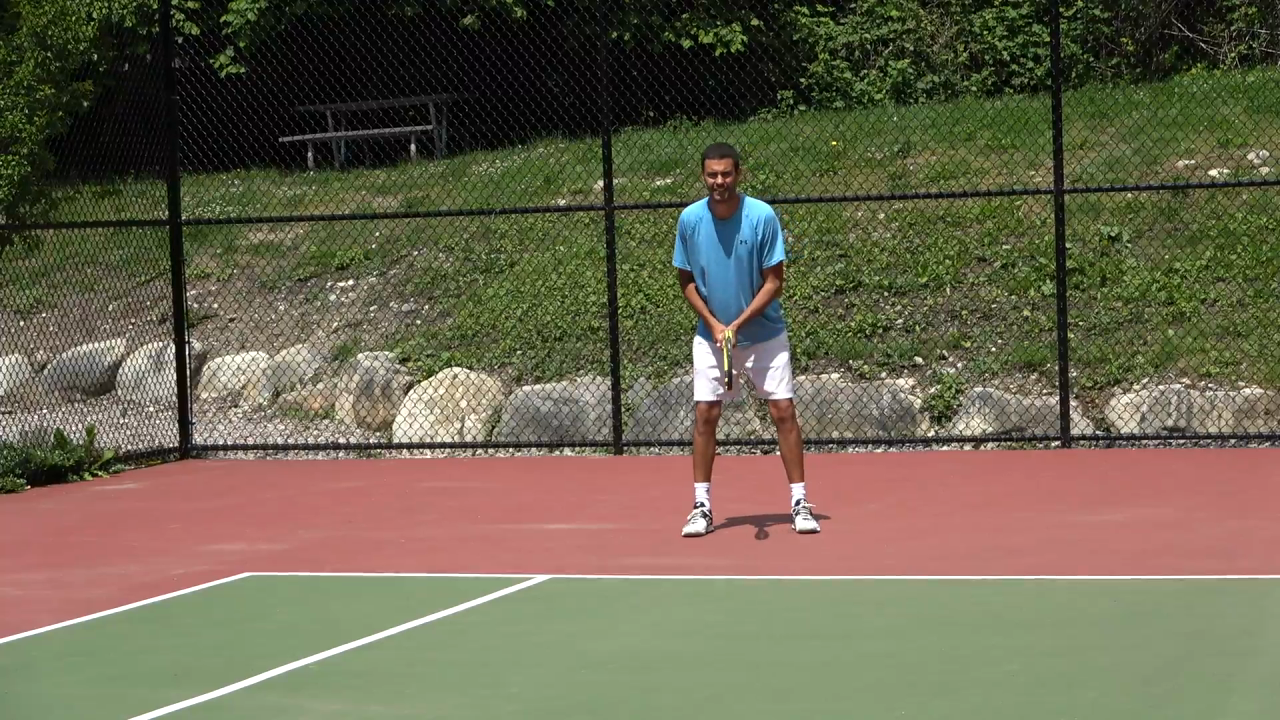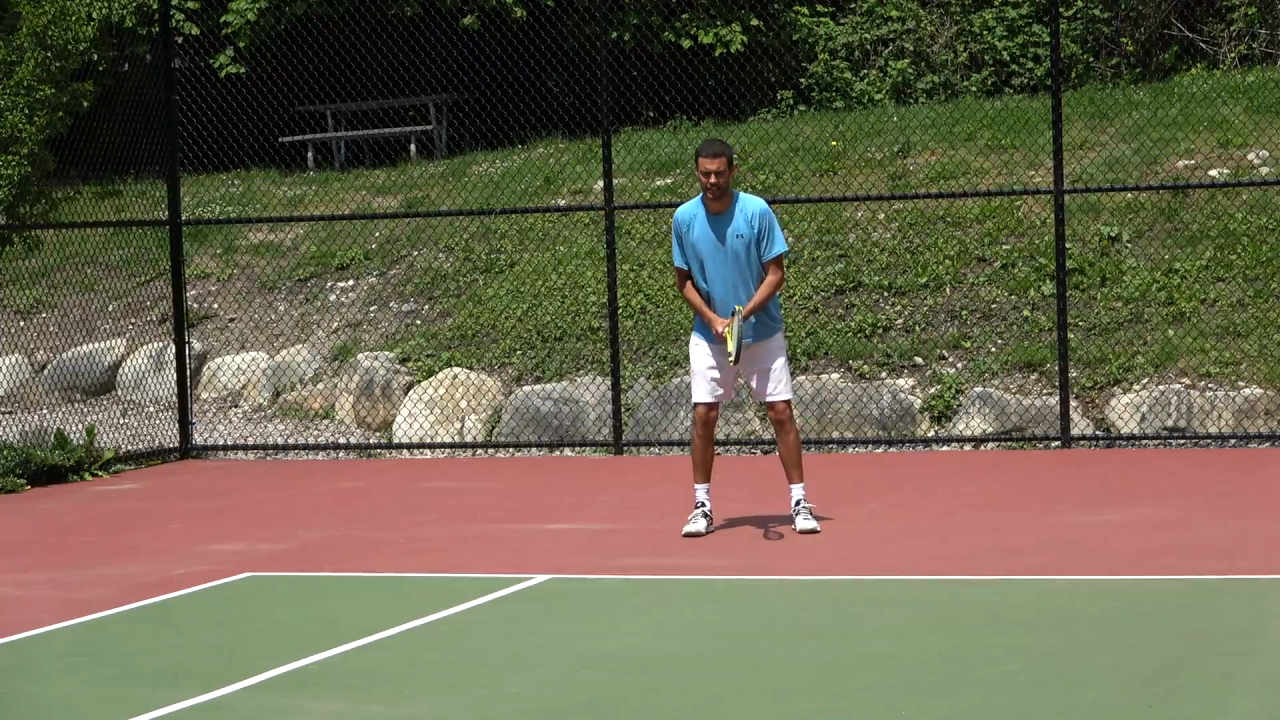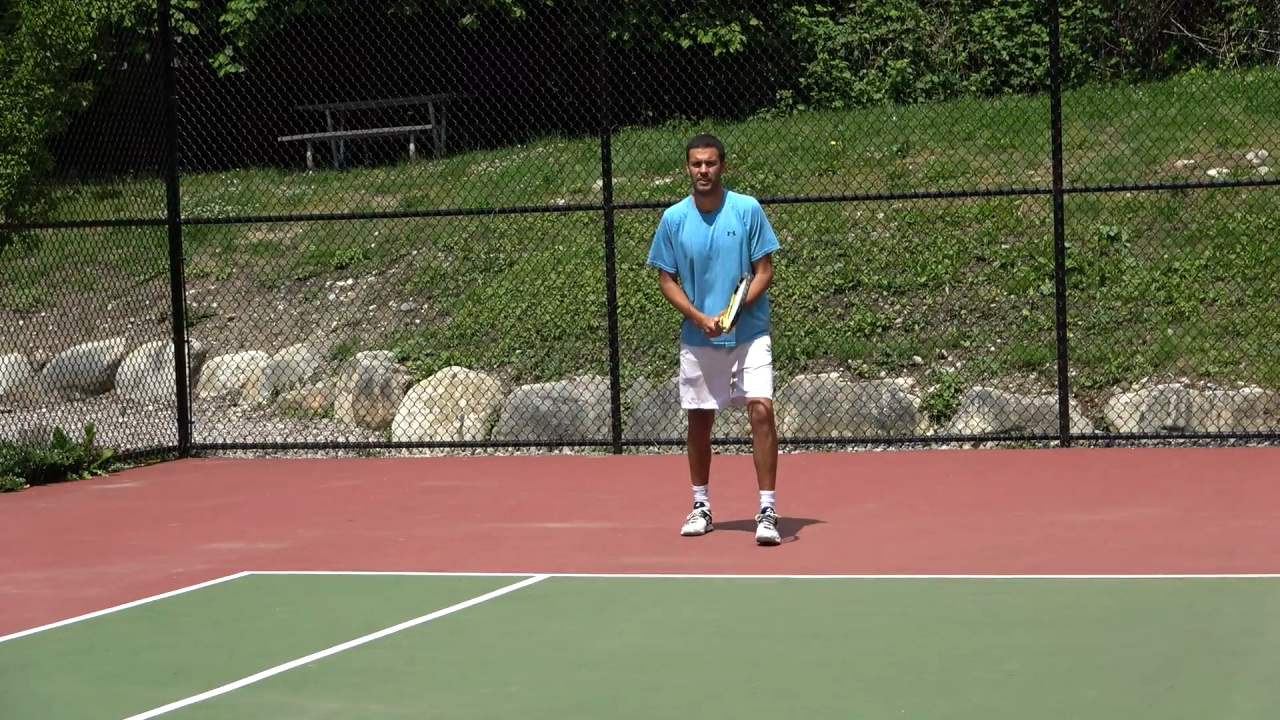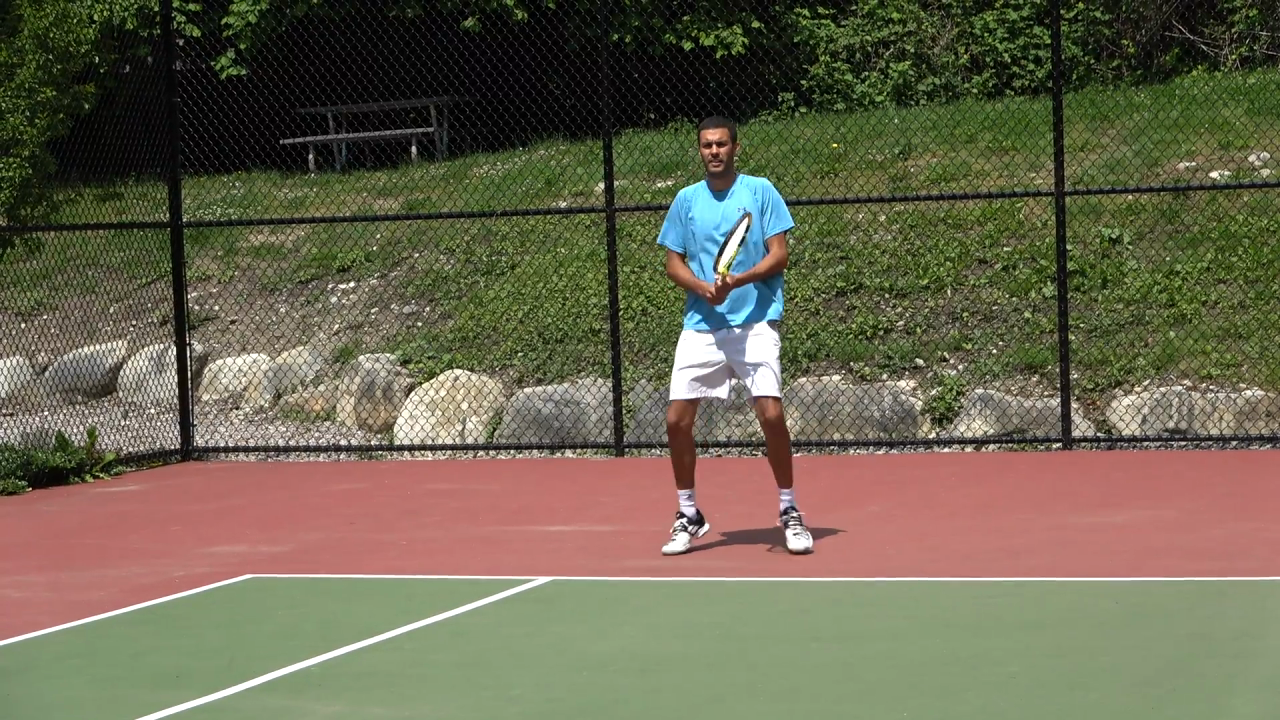
dt=0.4s
person 1, frame 1
left shoulder: (763, 216)
right shoulder: (689, 219)
left elbow: (774, 281)
right elbow: (686, 280)
left wrist: (738, 325)
right wrist: (714, 324)
left hip: (764, 332)
right hip: (711, 333)
left knee: (783, 411)
right knee: (705, 414)
left ankle: (799, 502)
right ankle: (702, 505)
person 1, frame 2
left shoulder: (757, 211)
right shoulder: (683, 218)
left elbow: (775, 273)
right elbow: (684, 279)
left wrist: (742, 315)
right wrist: (712, 319)
left hip: (762, 332)
right hip: (708, 335)
left knee: (781, 413)
right knee: (703, 416)
left ankle: (799, 501)
right ankle: (702, 506)
person 1, frame 3
left shoulder: (748, 209)
right shoulder: (673, 218)
left elbow: (765, 272)
right elbow: (667, 280)
left wrist: (733, 312)
right wrist: (699, 317)
left hip: (749, 334)
right hip: (698, 339)
left knee: (761, 409)
right knee: (699, 422)
left ankle: (767, 510)
right ankle: (701, 505)
person 1, frame 4
left shoulder: (761, 190)
right shoulder: (685, 200)
left elbow: (779, 255)
right elbow: (673, 264)
left wrist: (737, 280)
right wrist: (703, 287)
left hip: (756, 322)
right hip: (701, 326)
left knee: (771, 414)
right knee: (676, 419)
left ankle: (789, 512)
right ankle: (688, 515)
